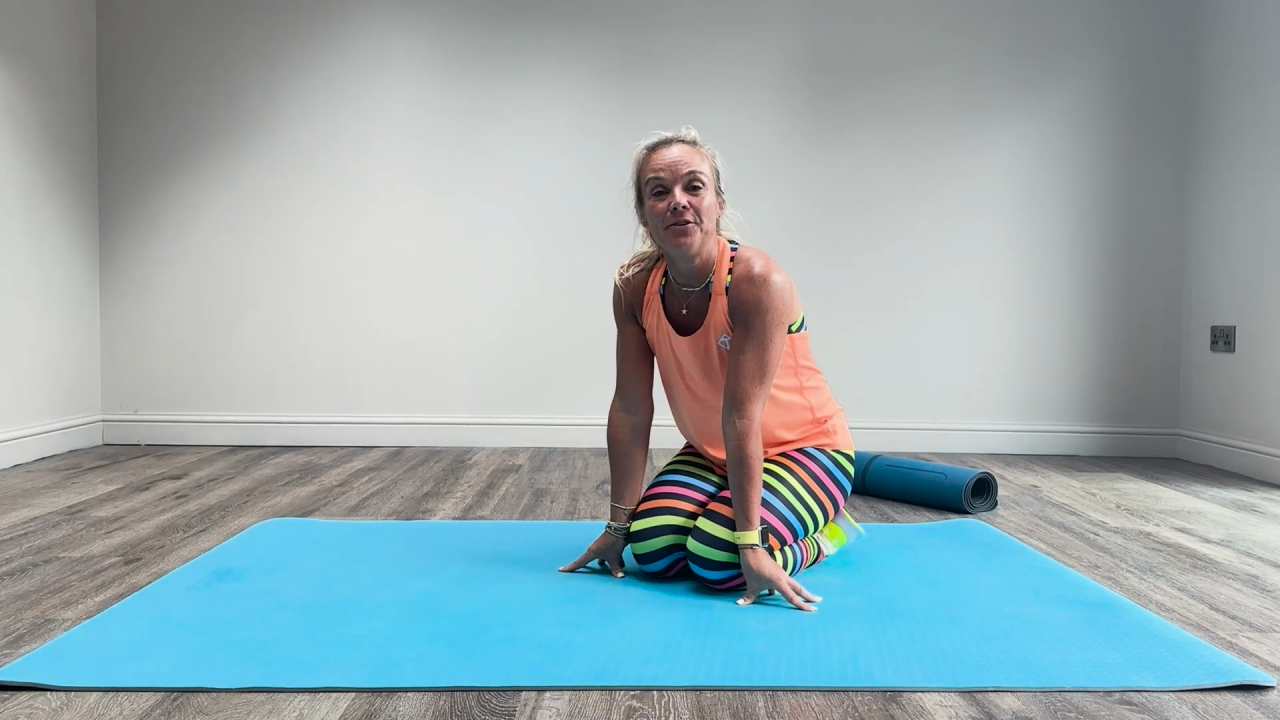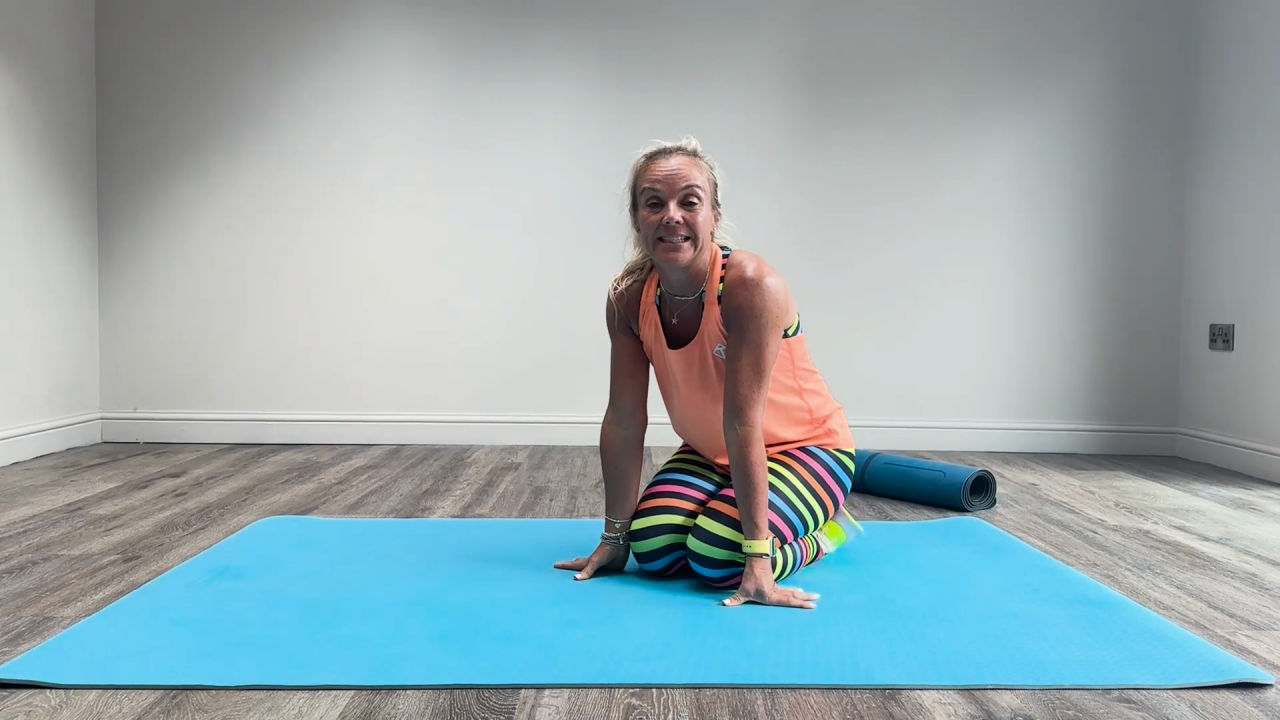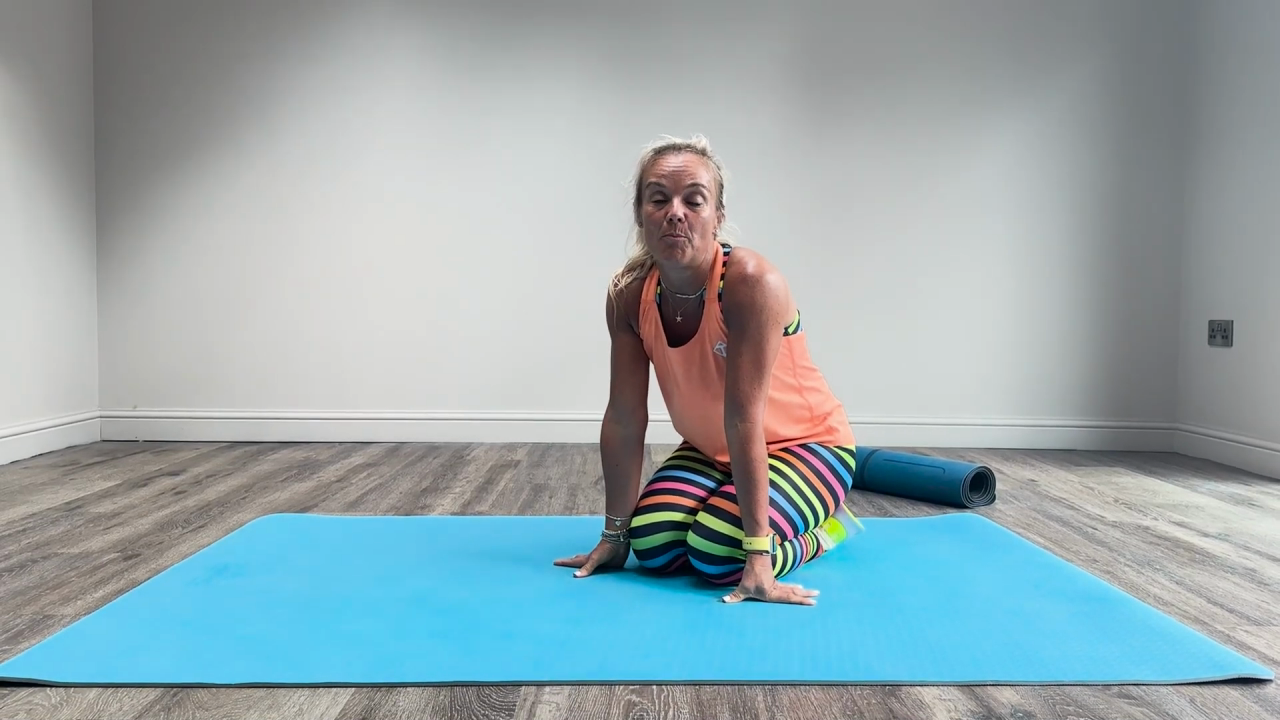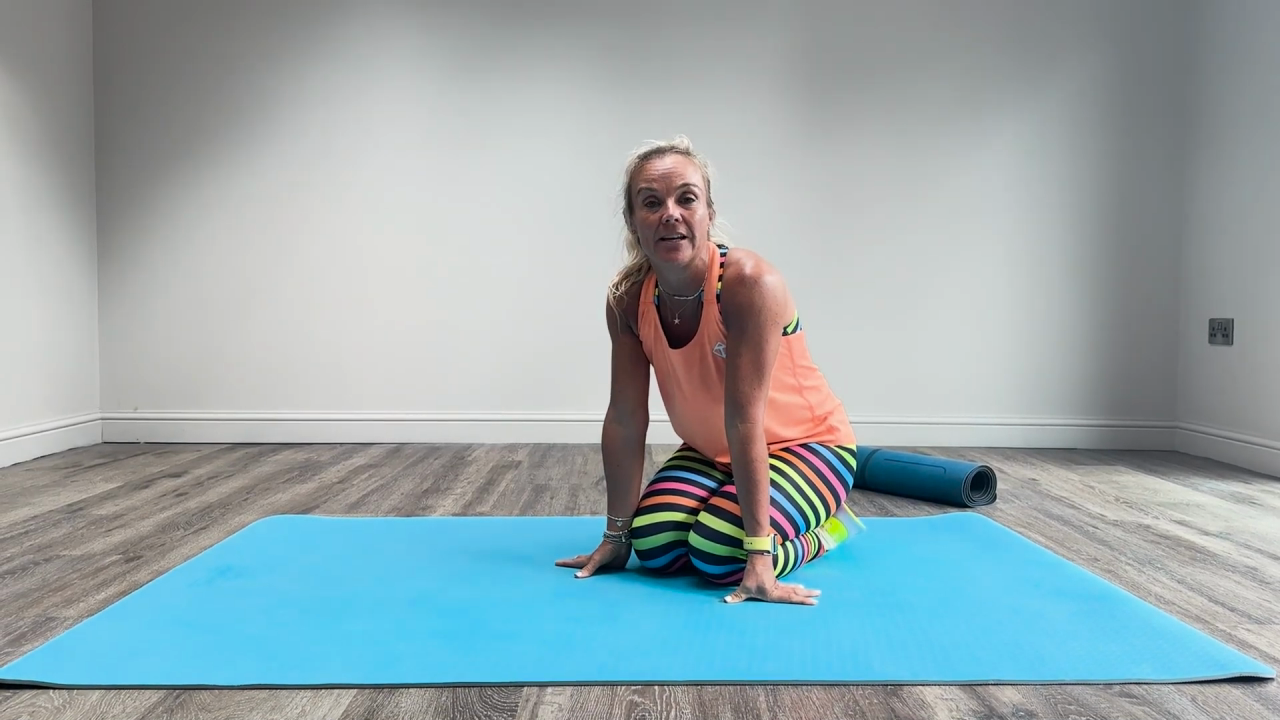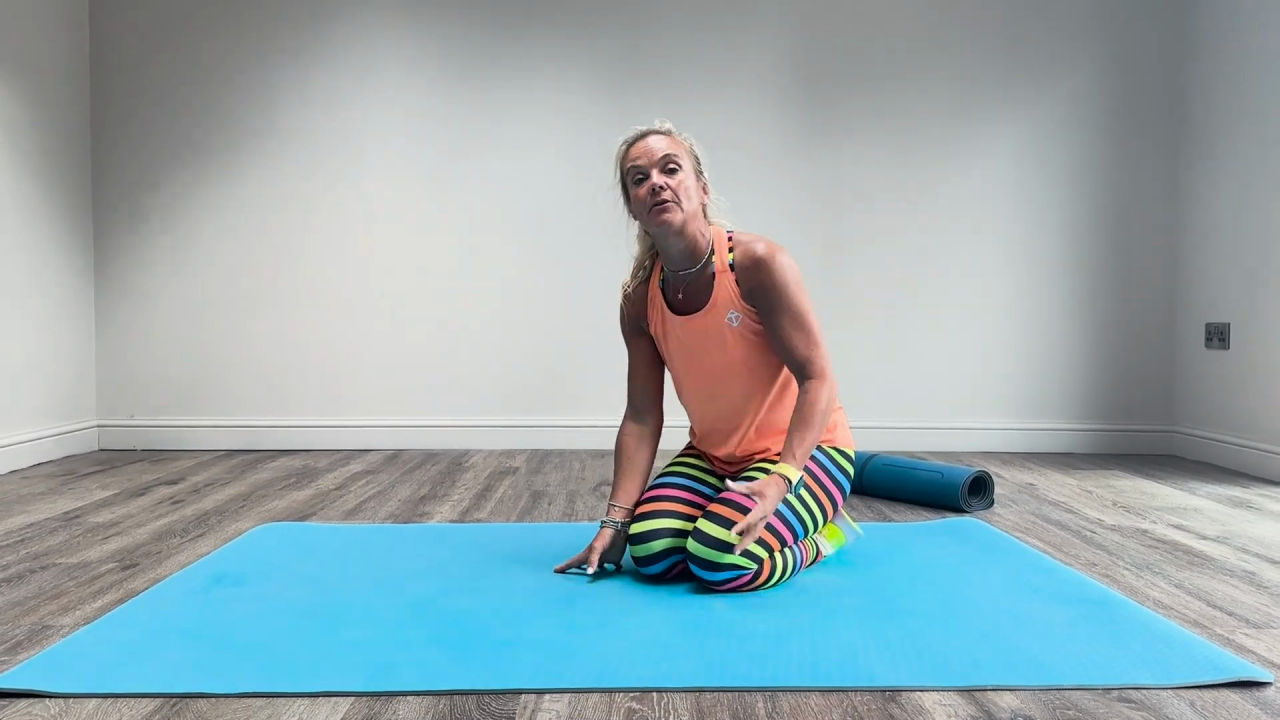
dt=1s
person 1, frame 1
left shoulder: (756, 280)
right shoulder: (634, 286)
left elbow: (742, 416)
right elbow: (630, 409)
left wrist: (748, 542)
right wrist: (618, 523)
left hip: (805, 450)
right hip: (712, 453)
left knee: (717, 559)
right knee: (653, 549)
left ankle: (819, 537)
person 1, frame 2
left shoulder: (751, 285)
right shoulder: (629, 297)
left elbow: (743, 421)
right elbow: (624, 420)
left wrist: (757, 555)
right wrist: (615, 535)
left hip: (807, 446)
right hip: (712, 452)
left knee: (719, 557)
right knee: (653, 549)
left ankle: (823, 529)
person 1, frame 3
left shoulder: (751, 283)
right shoulder: (629, 294)
left elbow: (743, 418)
right elbow: (624, 417)
left wrist: (757, 552)
right wrist: (614, 532)
left hip: (806, 445)
right hip: (712, 450)
left knee: (719, 554)
right knee: (653, 545)
left ankle: (825, 526)
person 1, frame 4
left shoulder: (750, 283)
right shoulder: (628, 298)
left elbow: (744, 420)
right elbow: (625, 419)
left wrist: (758, 552)
right wrist: (616, 534)
left hip: (807, 445)
right hip: (713, 451)
left knee: (720, 554)
right knee: (654, 545)
left ankle: (825, 526)
person 1, frame 5
left shoulder: (757, 263)
right shoulder: (639, 299)
left elbow: (820, 380)
right elbow: (642, 418)
left wrist: (780, 478)
right wrist: (616, 518)
left hip: (806, 450)
right hip: (714, 455)
left knee: (720, 560)
right knee: (649, 551)
left ankle: (823, 528)
